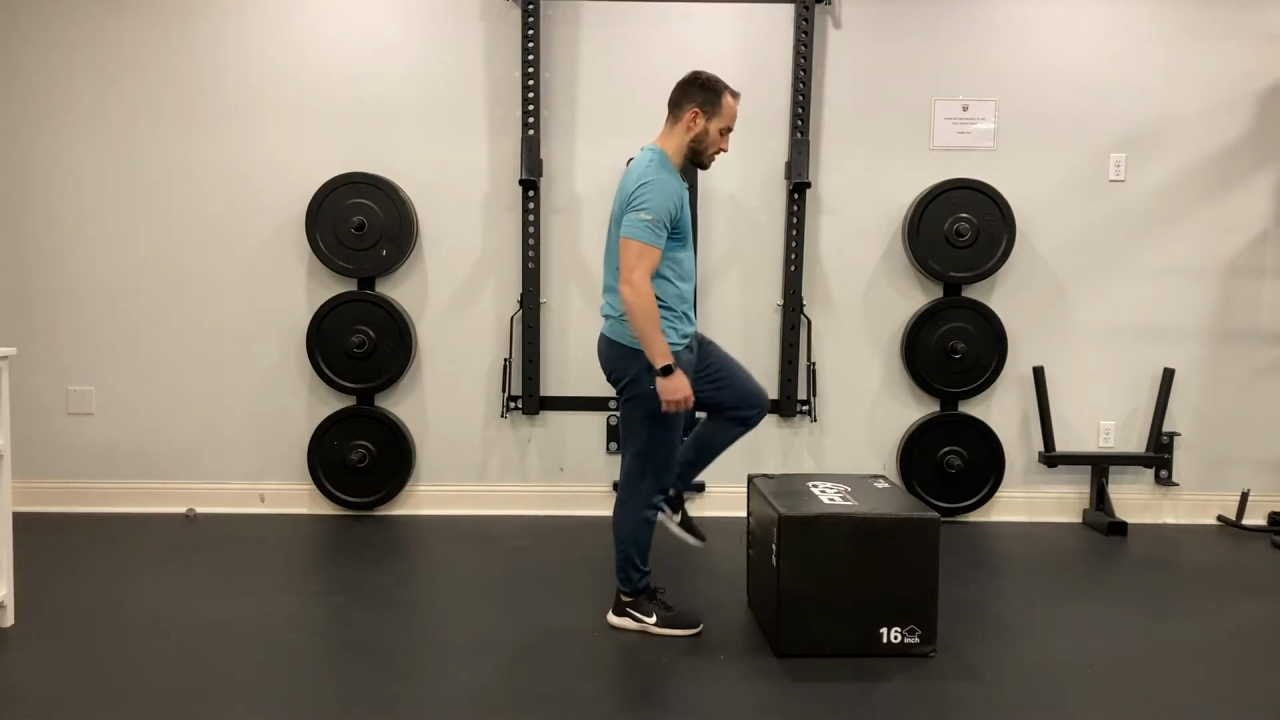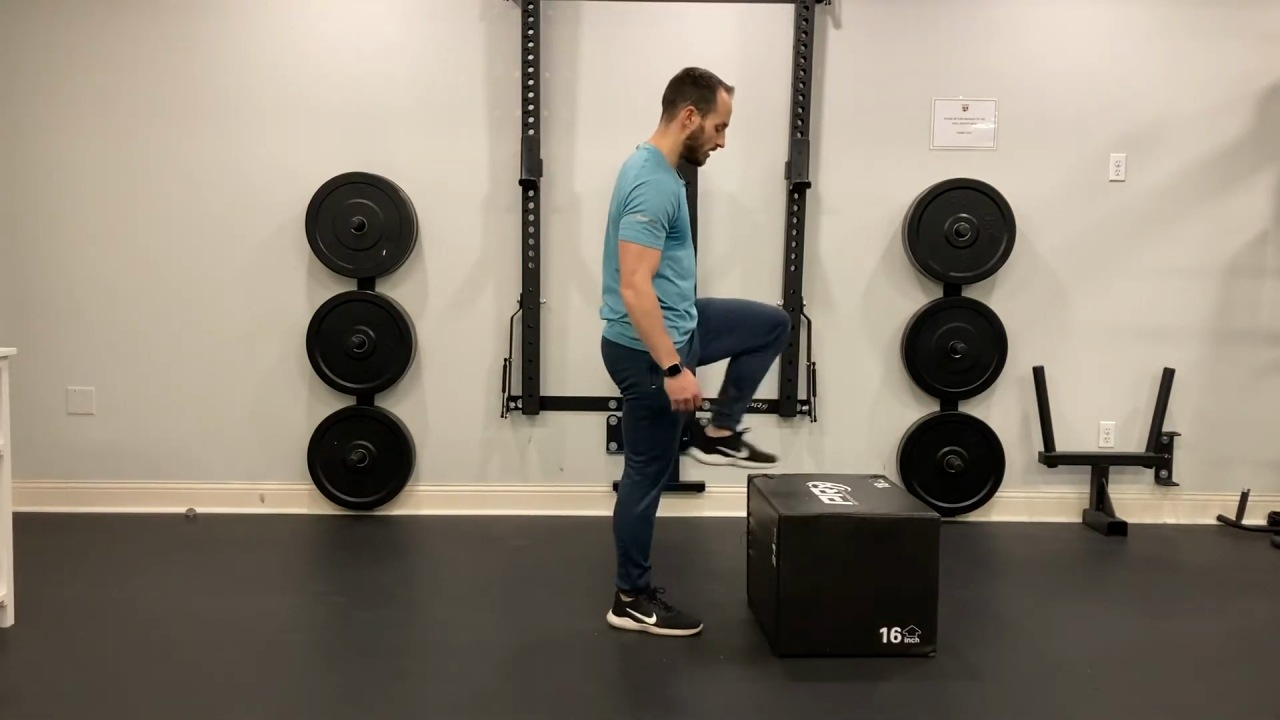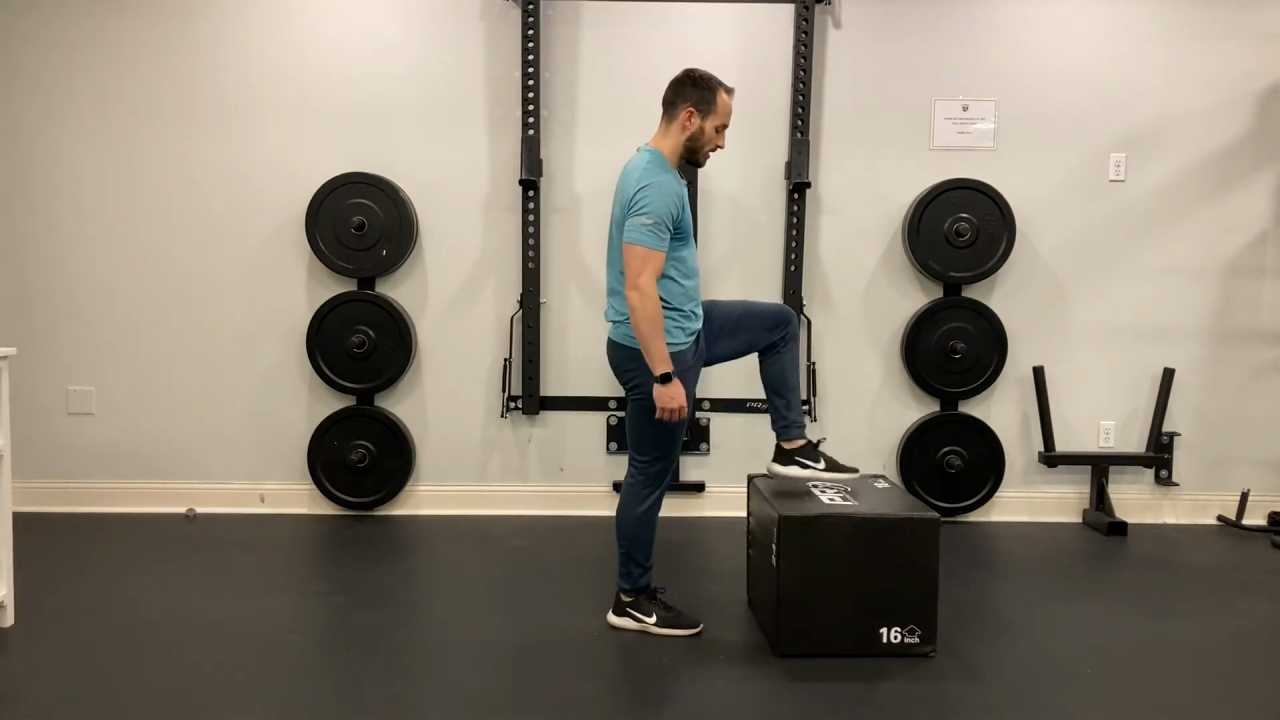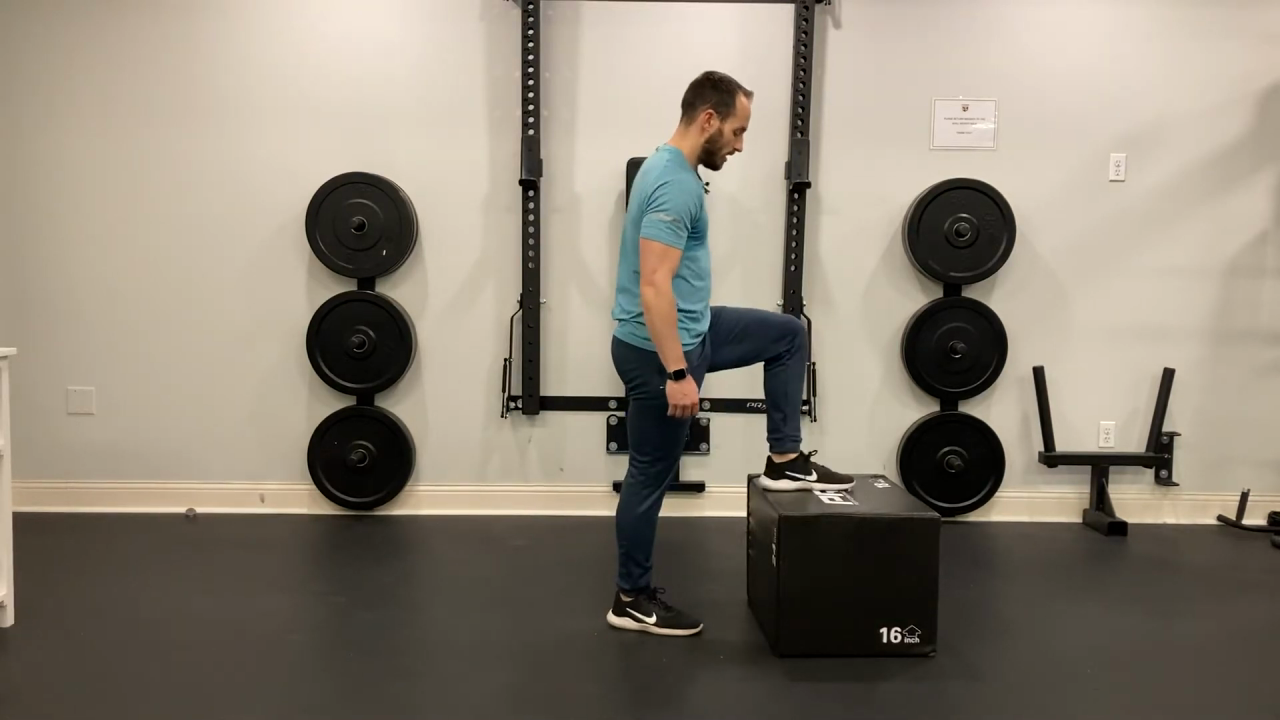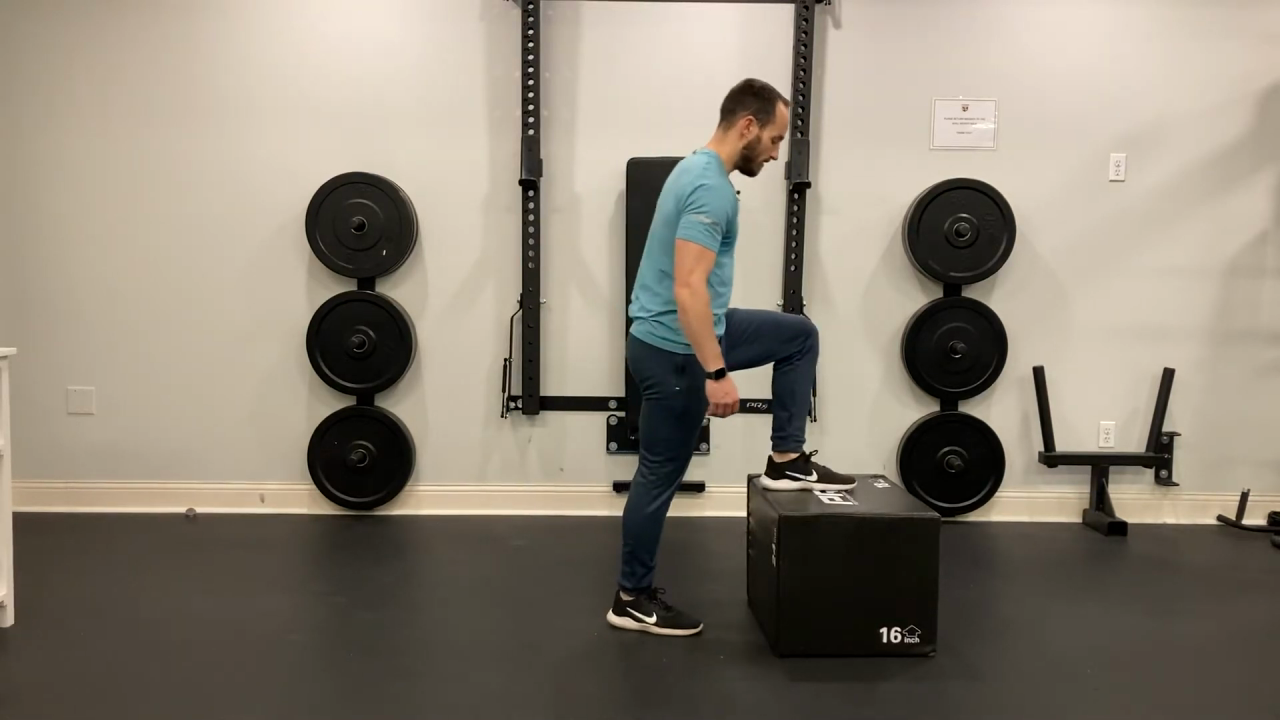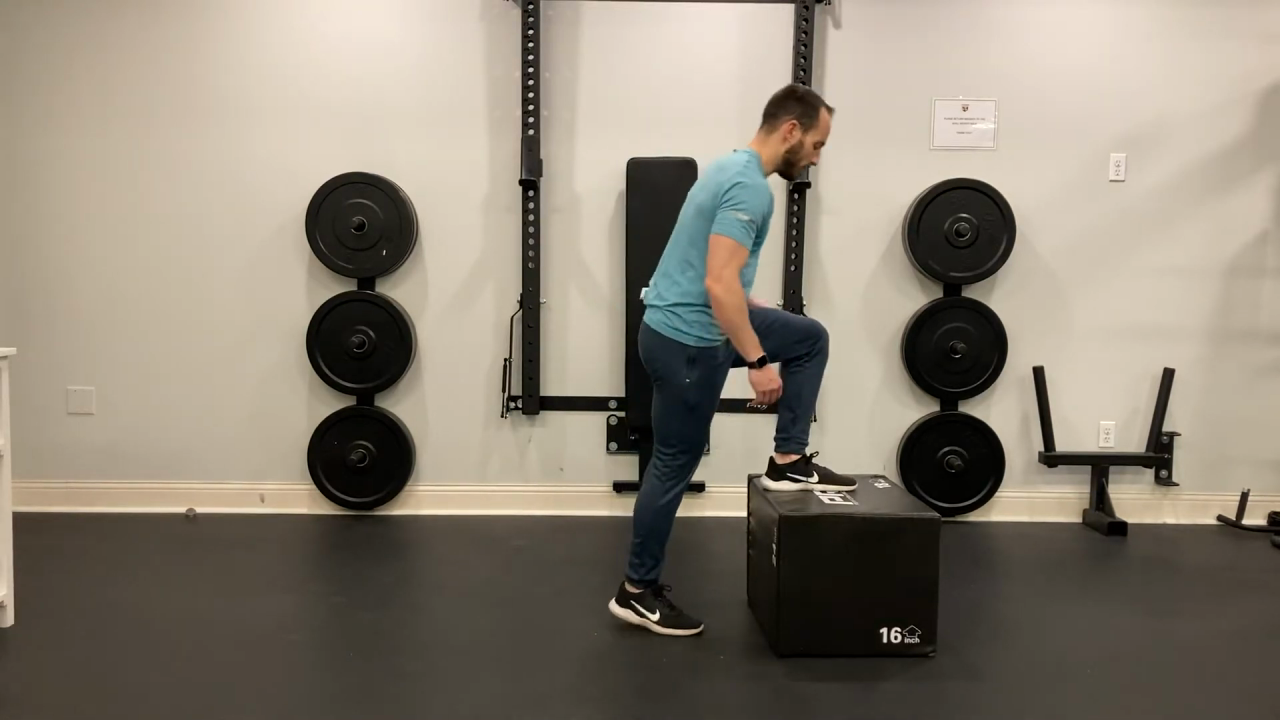
dt=0.3s
person 1, frame 1
left shoulder: (657, 171)
right shoulder: (657, 184)
right elbow: (633, 285)
right wrist: (665, 370)
left hip: (673, 337)
right hip: (645, 350)
left knee: (749, 402)
right knee: (646, 476)
left ankle: (669, 489)
right ankle: (632, 600)
person 1, frame 2
left shoulder: (652, 168)
right shoulder: (653, 184)
right elbow: (635, 287)
right wrist: (672, 368)
left hip: (678, 324)
right hip: (648, 348)
left knee: (773, 324)
right knee: (648, 473)
left ankle: (717, 432)
right ankle: (631, 599)
person 1, frame 3
left shoulder: (651, 169)
right shoulder: (656, 185)
right elbow: (638, 290)
right wrist: (664, 376)
left hip: (682, 327)
right hip: (657, 348)
left knee: (779, 322)
right knee: (649, 474)
left ankle: (792, 447)
right ankle: (632, 600)
person 1, frame 4
left shoulder: (668, 168)
right shoulder: (675, 184)
right elbow: (654, 286)
right wrist: (678, 372)
left hip: (686, 329)
right hip: (658, 348)
left knee: (788, 334)
right knee: (650, 474)
left ankle: (784, 459)
right ankle: (631, 600)
person 1, frame 5
left shoulder: (697, 171)
right shoulder: (711, 188)
right elbow: (688, 288)
left wrist: (714, 354)
right wrist: (715, 372)
left hip: (683, 335)
right hip: (672, 350)
left knee: (799, 336)
right knee: (660, 474)
left ankle: (787, 461)
right ankle: (632, 599)
person 1, frame 6
left shoulder: (733, 168)
right shoulder: (751, 187)
right elbow: (720, 282)
left wrist: (751, 306)
right wrist: (759, 361)
left hip: (691, 324)
right hip: (686, 340)
left knee: (810, 338)
right knee: (673, 466)
left ankle: (789, 461)
right ankle: (637, 590)
